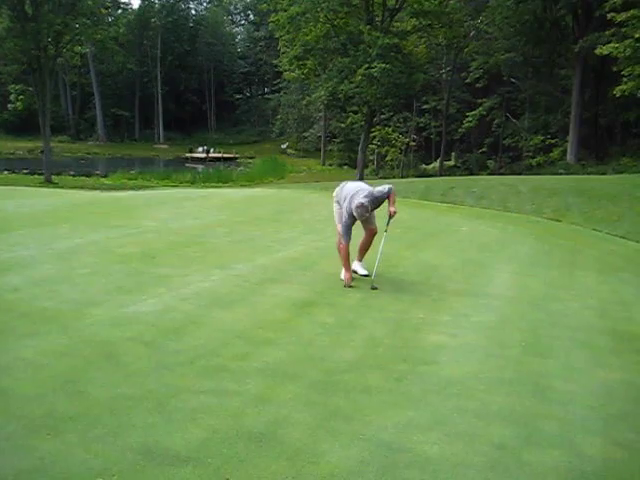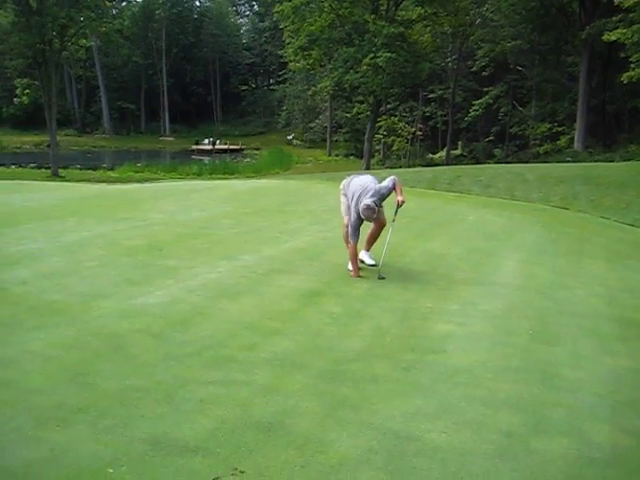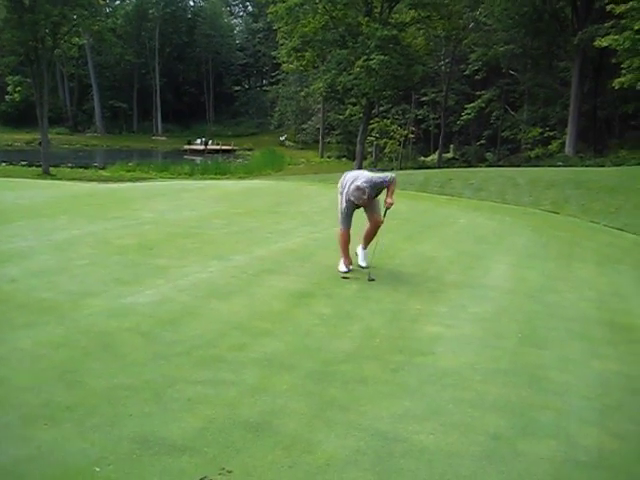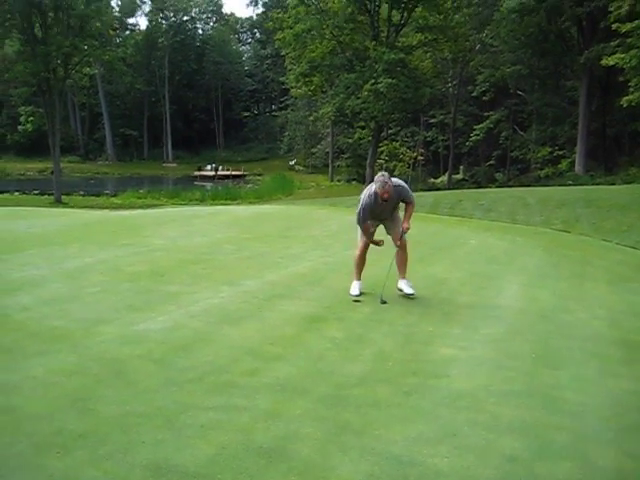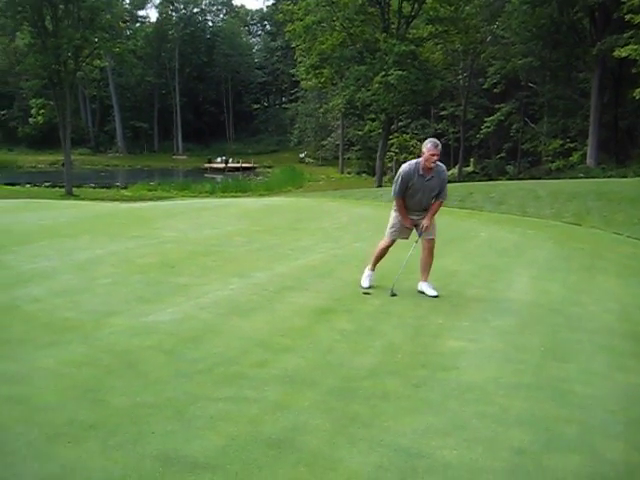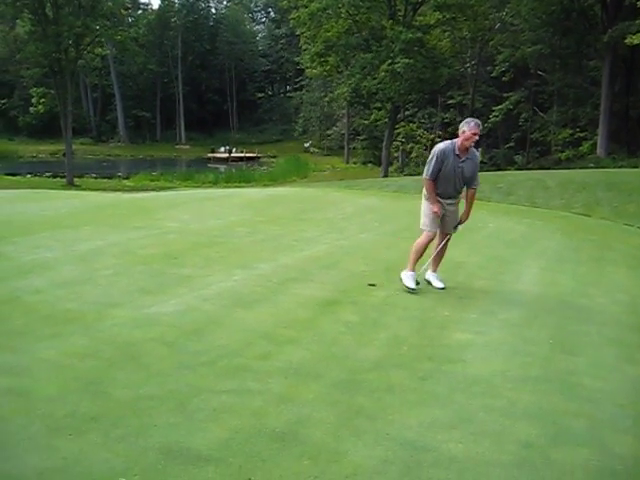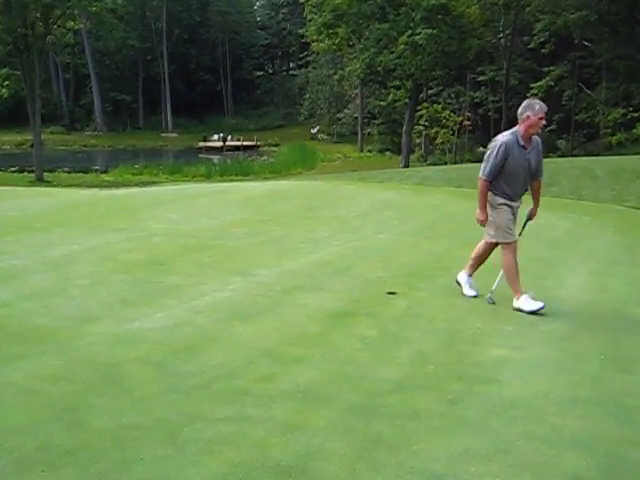
dt=0.3s
person 1, frame 1
left shoulder: (374, 196)
right shoulder: (347, 215)
left elbow: (390, 188)
right elbow: (344, 244)
left wrist: (392, 206)
right wrist: (347, 272)
right hip: (341, 197)
left knee: (372, 231)
right knee: (341, 232)
left ankle: (358, 263)
right ankle: (345, 268)
person 1, frame 2
left shoulder: (380, 193)
right shoulder: (356, 215)
left elbow: (394, 179)
right elbow: (352, 244)
left wrist: (399, 195)
right wrist: (355, 269)
right hip: (348, 187)
left knee: (381, 223)
right knee: (347, 223)
left ankle: (365, 252)
right ankle: (351, 260)
person 1, frame 3
left shoulder: (374, 182)
right shoulder: (347, 202)
left elbow: (392, 177)
right elbow: (344, 230)
left wrist: (389, 197)
right wrist: (346, 258)
left hip: (368, 188)
left knee: (377, 221)
right knee: (343, 224)
left ankle: (362, 249)
right ankle: (343, 258)
person 1, frame 4
left shoulder: (400, 187)
right shoulder: (367, 199)
left elbow: (410, 202)
right elbow: (361, 221)
left wrist: (406, 221)
right wrist: (372, 240)
left hip: (391, 215)
right hip: (369, 220)
left knee: (402, 243)
right knee: (363, 246)
left ankle: (402, 281)
right ankle: (356, 282)
person 1, frame 5
left shoulder: (442, 172)
right shoulder: (406, 170)
left elbow: (441, 197)
right elbow: (397, 196)
left wrist: (429, 218)
right wrist: (405, 218)
left hip: (425, 212)
right hip: (403, 211)
left knee: (429, 244)
right knee: (388, 242)
left ankle: (424, 283)
right ankle: (370, 270)
person 1, frame 6
left shoulder: (474, 157)
right shoulder: (441, 150)
left elbow: (472, 186)
right elbow: (428, 178)
left wrist: (467, 210)
right wrist: (433, 203)
left hip: (453, 201)
right hip: (432, 199)
left knee: (445, 237)
right knee: (429, 235)
left ankle: (432, 273)
right ankle: (408, 271)
person 1, frame 7
left shoulder: (537, 144)
right shoulder: (504, 143)
left elbow: (535, 177)
right elbow: (484, 177)
left wrist: (535, 205)
right wrist: (481, 209)
left hip: (514, 201)
right hip: (496, 200)
left knee: (491, 241)
right knee: (509, 245)
left ankle: (465, 275)
right ankle: (519, 297)
